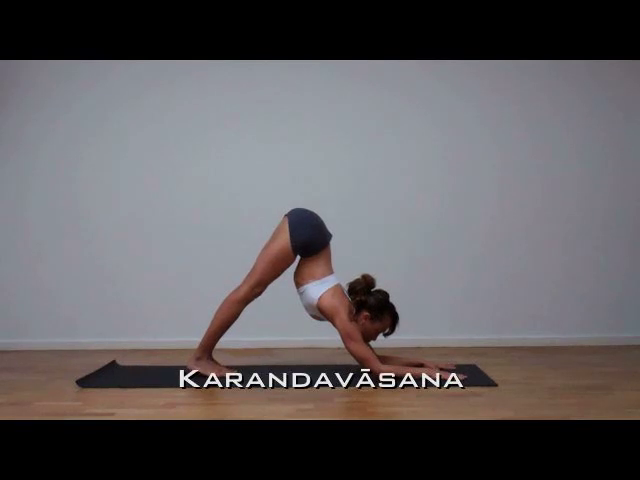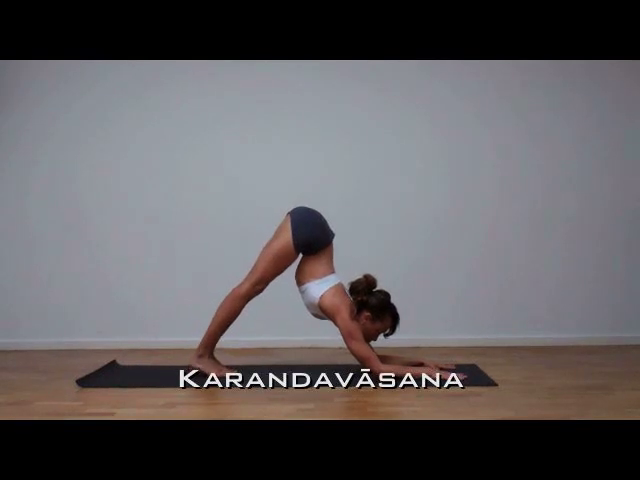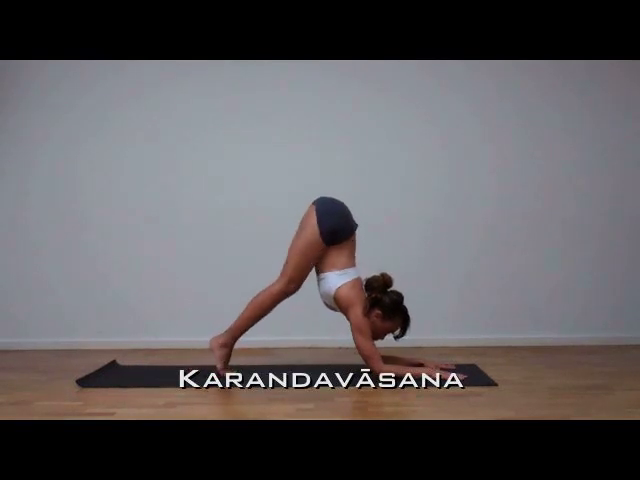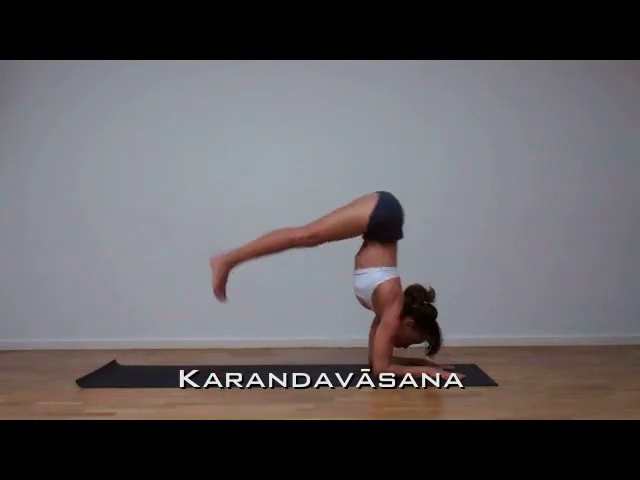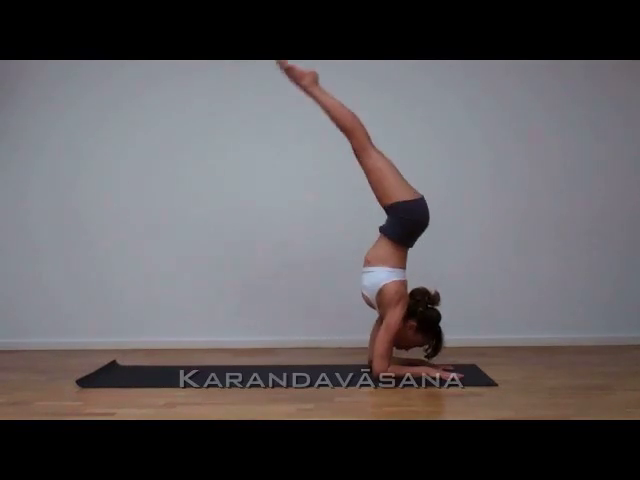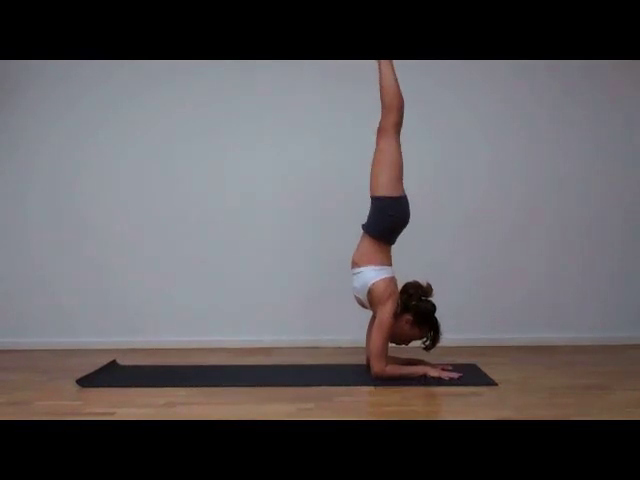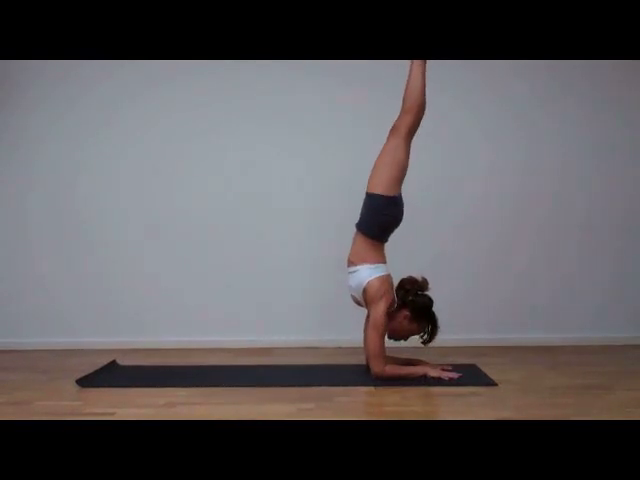
dt=0.7s
person 1, frame 1
left shoulder: (350, 312)
right shoulder: (344, 317)
left elbow: (373, 358)
right elbow: (377, 369)
left wrist: (421, 362)
right wrist: (427, 372)
left hip: (306, 228)
right hip: (302, 228)
left knee: (252, 291)
right knee: (249, 289)
right ankle: (200, 356)
person 1, frame 2
left shoulder: (351, 311)
right shoulder: (346, 316)
left elbow: (373, 358)
right elbow: (378, 369)
left wrist: (420, 362)
right wrist: (426, 372)
left hip: (309, 226)
right hip: (304, 225)
left knee: (253, 288)
right knee: (250, 286)
right ankle: (202, 354)
person 1, frame 3
left shoulder: (362, 303)
right shoulder: (358, 309)
left elbow: (375, 356)
right elbow: (378, 367)
left wrist: (419, 362)
right wrist: (424, 371)
left knee: (287, 286)
right knee: (285, 285)
right ankle: (224, 339)
person 1, frame 4
right shoulder: (392, 307)
right elbow: (380, 368)
left wrist: (420, 362)
right wrist: (423, 370)
left knee: (303, 237)
right knee: (304, 235)
right ankle: (228, 260)
person 1, frame 5
right shoulder: (396, 306)
right elbow: (380, 367)
right wrist: (424, 368)
left hip: (407, 215)
right hip: (405, 212)
right knee: (363, 145)
person 1, frame 6
right shoulder: (388, 304)
right elbow: (379, 368)
right wrist: (423, 368)
left hip: (387, 213)
right hip: (388, 211)
right knee: (389, 128)
person 1, frame 7
right shoulder: (382, 303)
right elbow: (378, 368)
right wrist: (424, 368)
left hip: (380, 212)
right hip: (380, 211)
left knee: (403, 131)
right knee: (403, 129)
